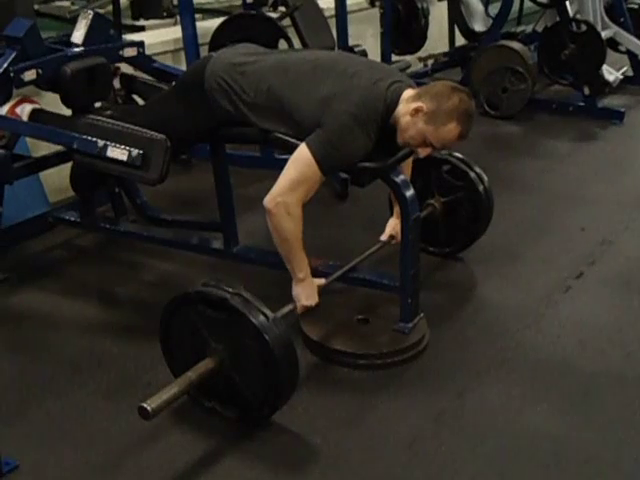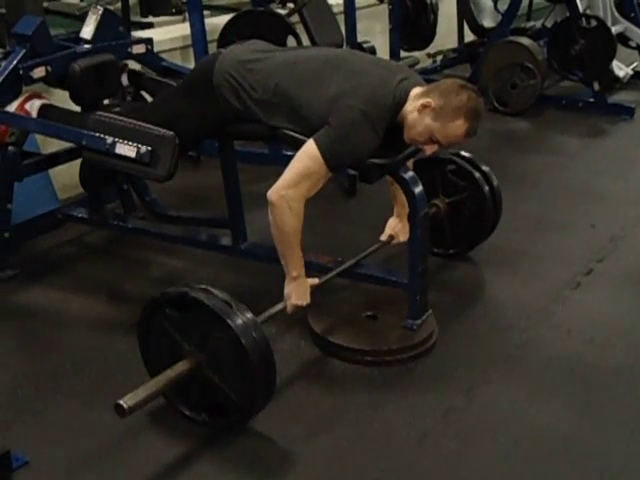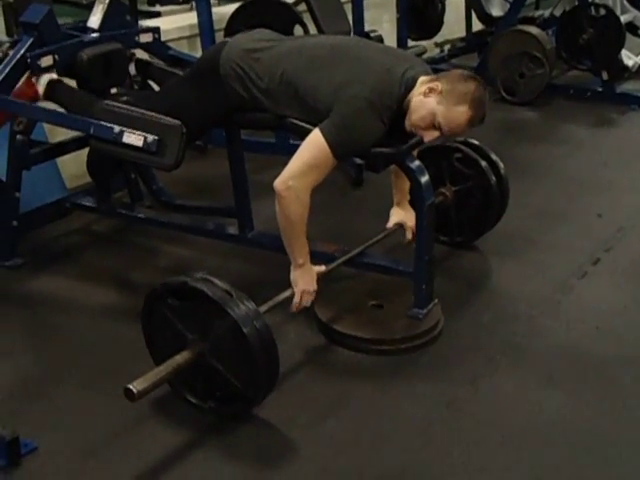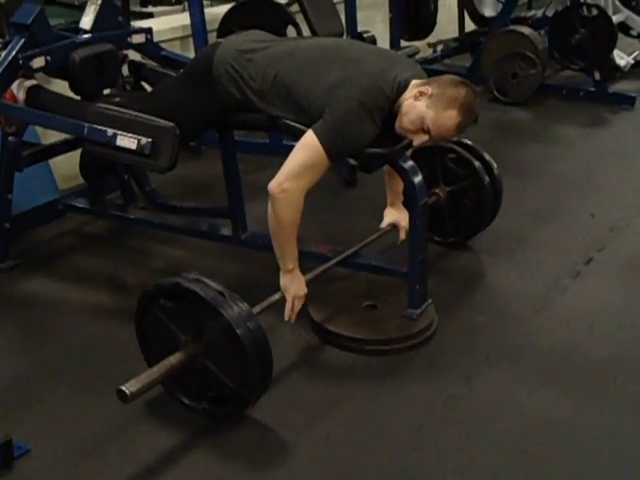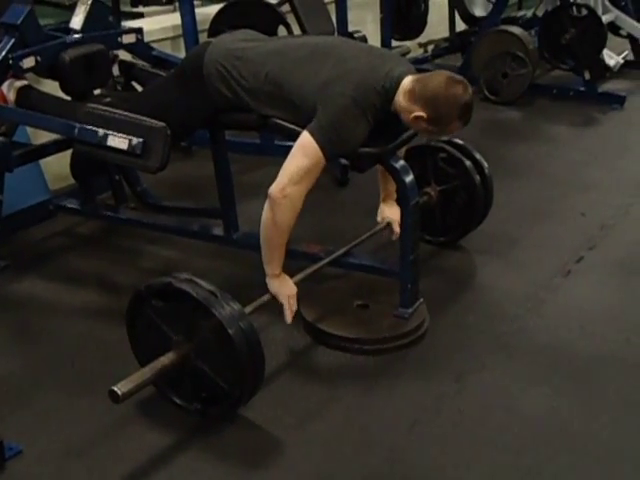
dt=1s
person 1, frame 1
left shoulder: (408, 97)
right shoulder: (357, 123)
left elbow: (405, 148)
right elbow: (278, 203)
left wrist: (400, 214)
right wrist: (303, 280)
left hip: (251, 72)
right hip: (217, 90)
person 1, frame 2
left shoulder: (417, 92)
right shoulder: (362, 121)
left elbow: (400, 149)
right elbow: (282, 196)
left wrist: (400, 214)
right wrist: (296, 278)
left hip: (259, 62)
right hip: (228, 82)
person 1, frame 3
left shoulder: (418, 78)
right shoulder: (366, 109)
left elbow: (400, 136)
right elbow: (288, 186)
left wrist: (401, 203)
right wrist: (301, 267)
left hip: (263, 50)
right hip: (232, 73)
right ankle: (46, 87)
person 1, frame 4
left shoulder: (412, 80)
right shoulder: (360, 111)
left elbow: (393, 135)
right elbow: (283, 188)
left wrist: (395, 204)
right wrist: (290, 272)
left hip: (257, 51)
right hip: (226, 74)
person 1, frame 5
left shoulder: (405, 79)
right shoulder: (353, 108)
left elbow: (392, 133)
right elbow: (283, 192)
left wrist: (388, 198)
right wrist: (275, 276)
left hip: (247, 50)
right hip: (216, 74)
